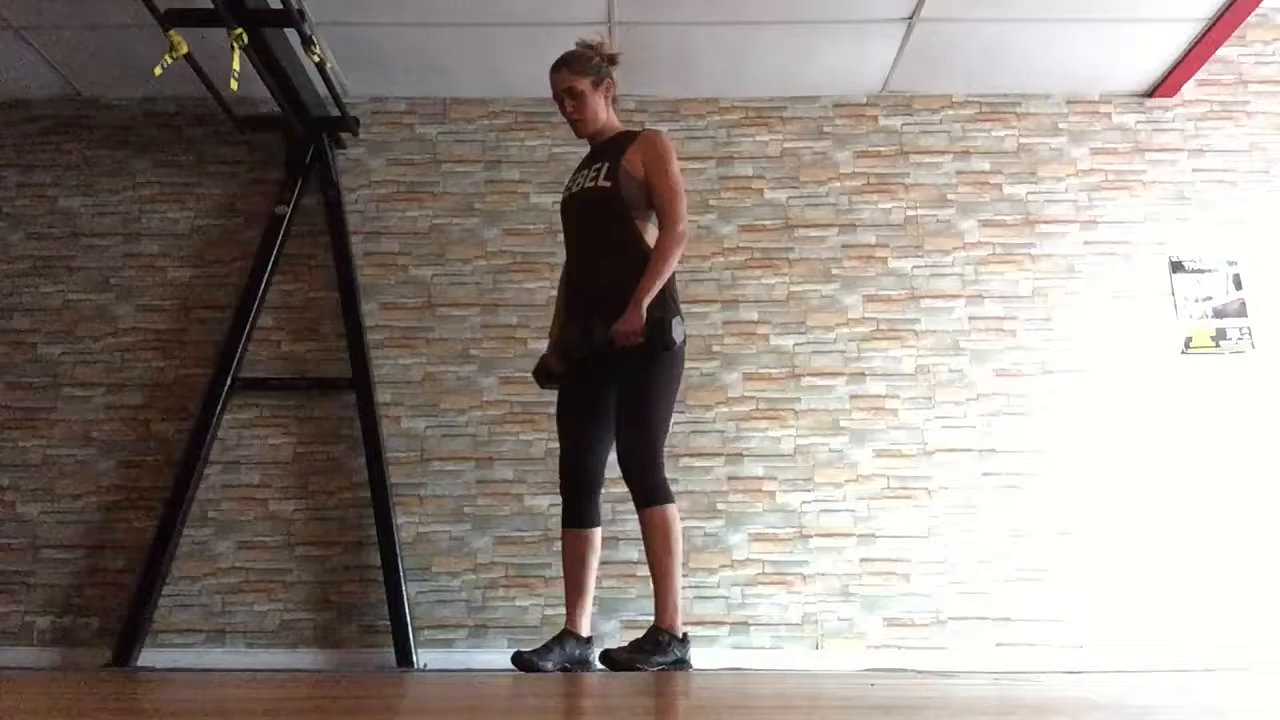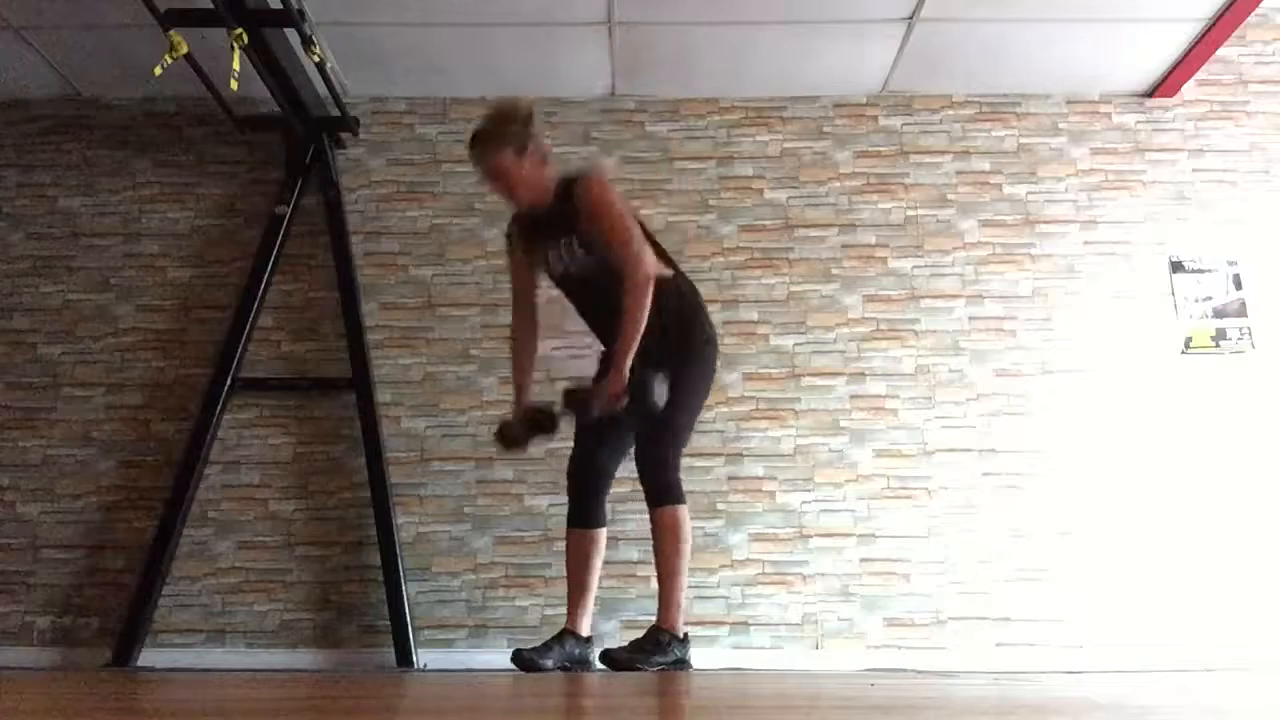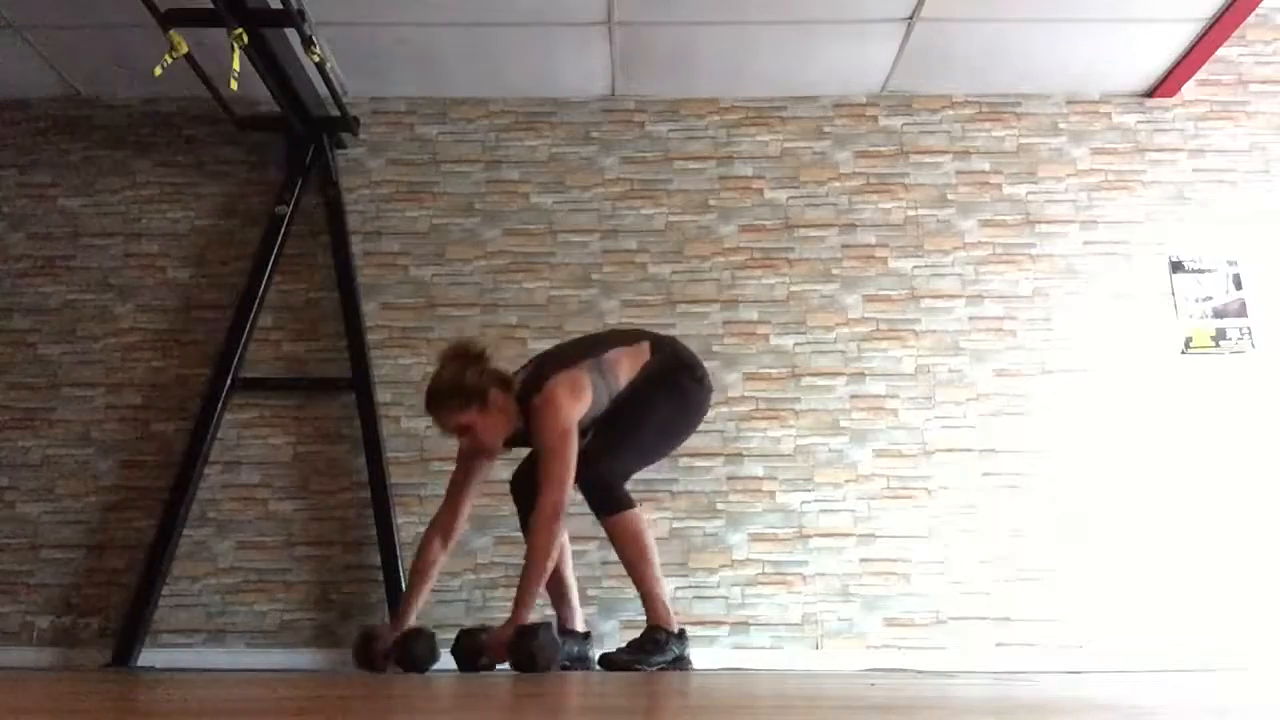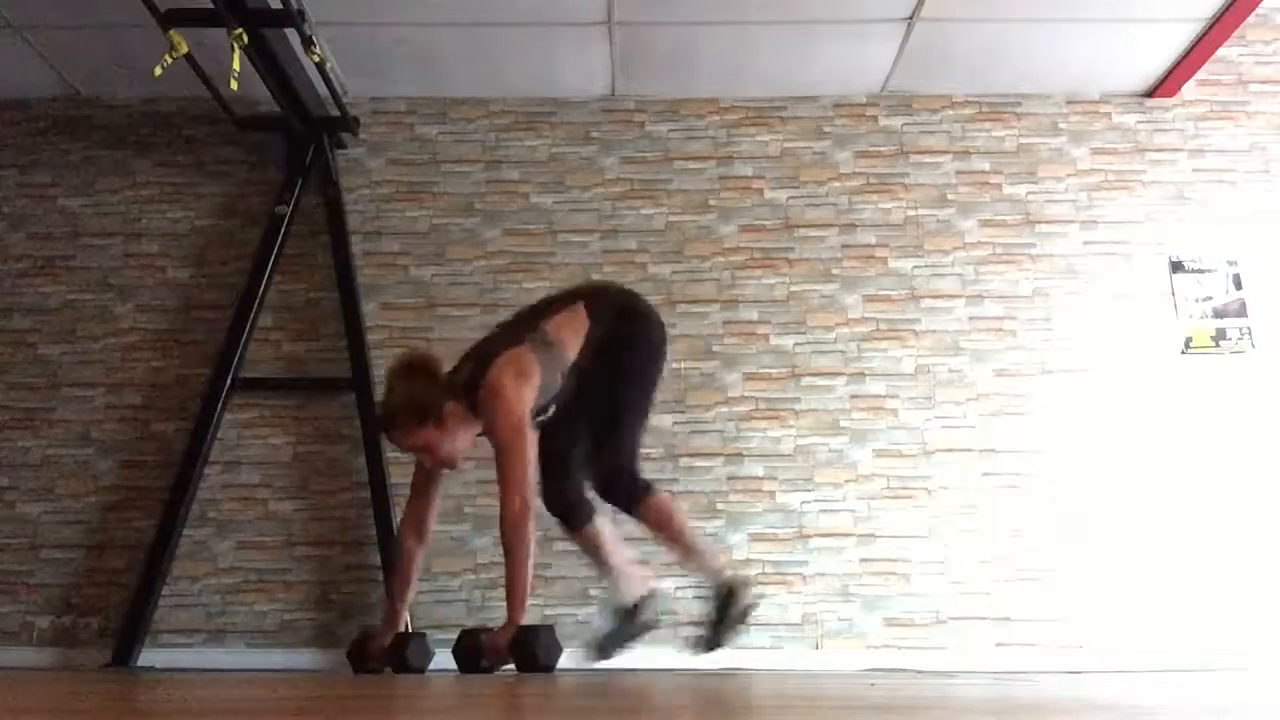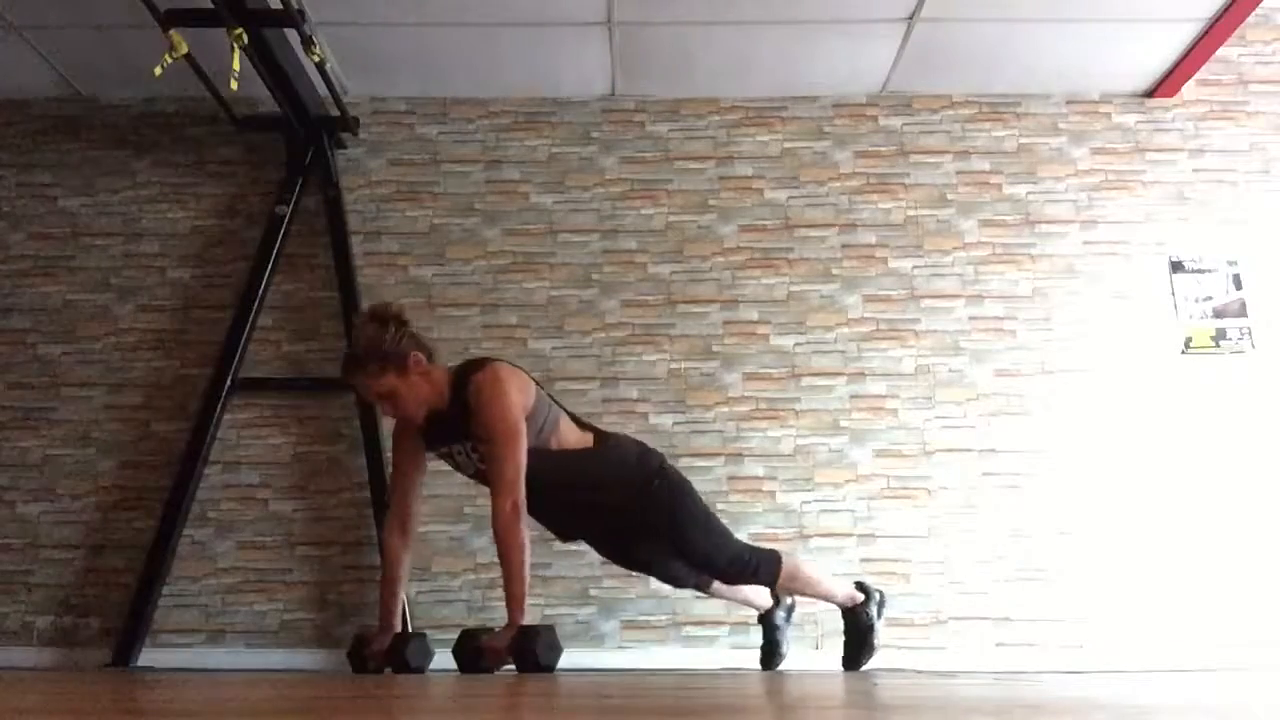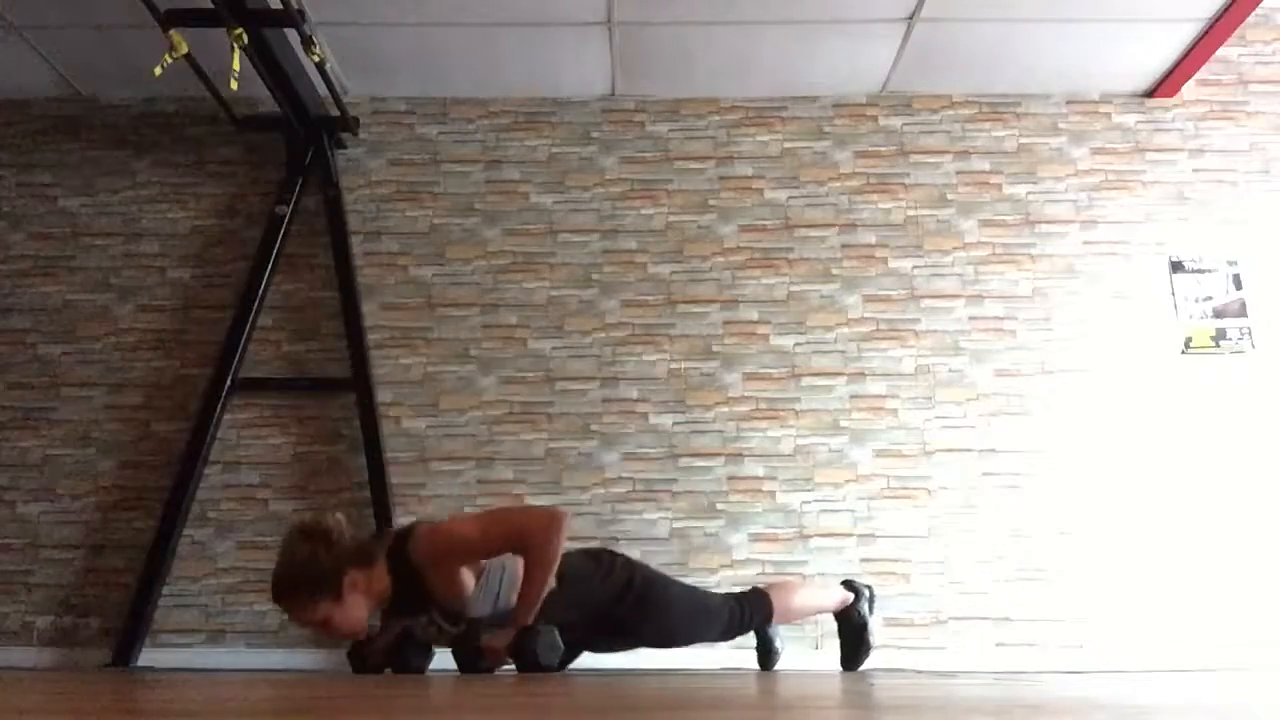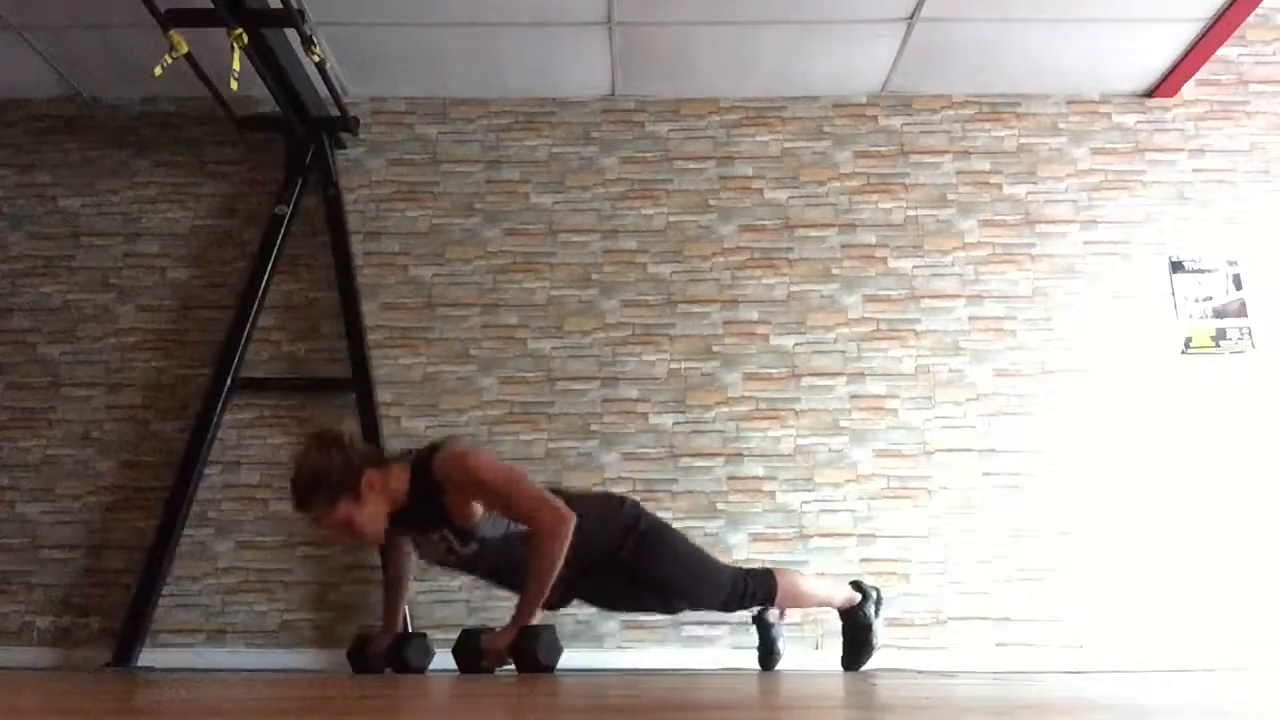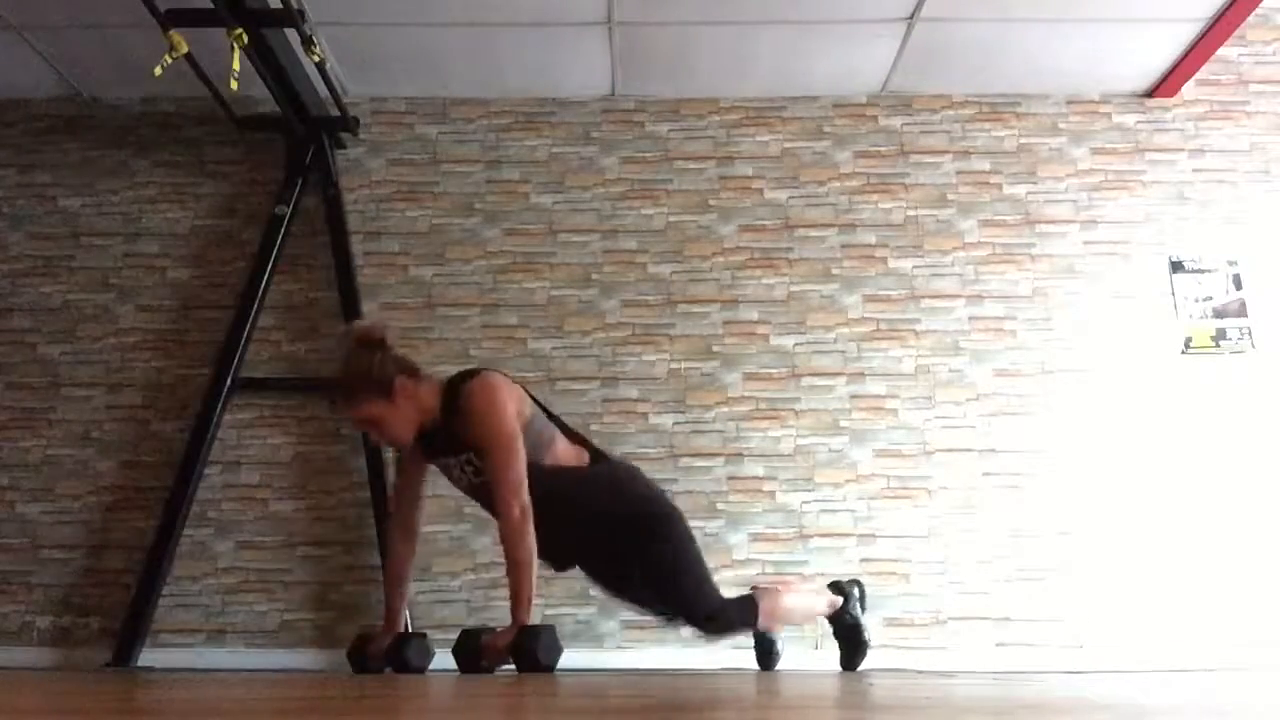
dt=0.3s
person 1, frame 1
left shoulder: (647, 146)
right shoulder: (584, 169)
left elbow: (676, 232)
left wrist: (638, 308)
right wrist: (557, 335)
left hip: (642, 329)
right hip: (590, 336)
left knee: (641, 467)
right knee: (578, 477)
left ankle: (670, 634)
right ankle: (576, 636)
person 1, frame 2
left shoulder: (591, 194)
right shoulder: (523, 228)
left elbow: (639, 272)
right elbow: (523, 319)
left wrist: (622, 368)
right wrist: (522, 400)
left hip: (678, 336)
right hip: (624, 355)
left knee: (656, 461)
right knee: (586, 474)
left ankle: (672, 637)
right ankle: (577, 636)
person 1, frame 3
left shoulder: (552, 403)
right shoulder: (485, 419)
left elbow: (552, 512)
right elbow: (443, 530)
left wrist: (517, 622)
right wrist: (401, 625)
left hip: (676, 380)
right hip: (627, 395)
left knee: (597, 474)
right knee: (528, 488)
left ankle: (666, 632)
right ankle: (575, 633)
person 1, frame 4
left shoulder: (497, 392)
right shoulder: (448, 408)
left elbow: (516, 509)
right elbow: (415, 525)
left wrist: (514, 623)
right wrist: (392, 623)
right hip: (600, 360)
right knee: (561, 491)
left ankle: (726, 588)
right ankle: (635, 599)
person 1, frame 5
left shoulder: (488, 386)
right shoulder: (417, 419)
left elbow: (508, 506)
right elbow: (398, 523)
left wrist: (513, 625)
right wrist: (386, 629)
left hip: (628, 479)
right hip: (584, 503)
left knee: (734, 562)
right knee: (687, 573)
left ankle: (857, 601)
right ankle: (770, 608)
person 1, frame 6
left shoulder: (432, 549)
right shoulder: (377, 567)
left elbow: (551, 524)
left wrist: (514, 629)
left hip: (604, 596)
right hip: (569, 614)
left knee: (728, 616)
left ankle: (851, 599)
right ankle: (798, 611)
person 1, frame 7
left shoulder: (454, 468)
right shoulder: (390, 498)
left elbow: (558, 520)
right elbow: (397, 566)
left wrist: (519, 623)
right wrist: (390, 633)
left hip: (610, 538)
right hip: (575, 566)
left knee: (729, 589)
right knee: (694, 598)
left ankle: (856, 599)
right ankle: (766, 615)
person 1, frame 8
left shoulder: (482, 396)
right shoulder: (416, 435)
left elbow: (515, 510)
right elbow: (403, 530)
left wrist: (520, 624)
right wrist: (392, 627)
left hip: (619, 504)
right hip: (571, 526)
left knee: (712, 616)
right knee: (674, 604)
left ankle: (838, 600)
right ankle: (758, 622)
